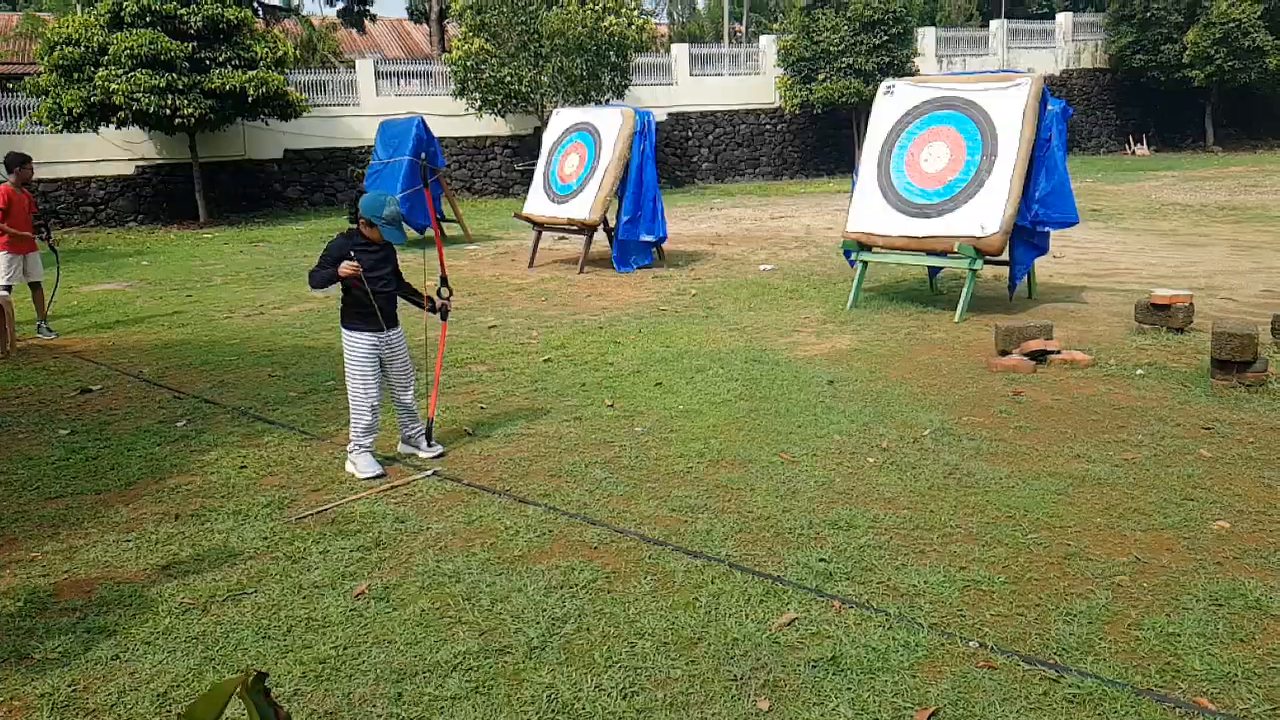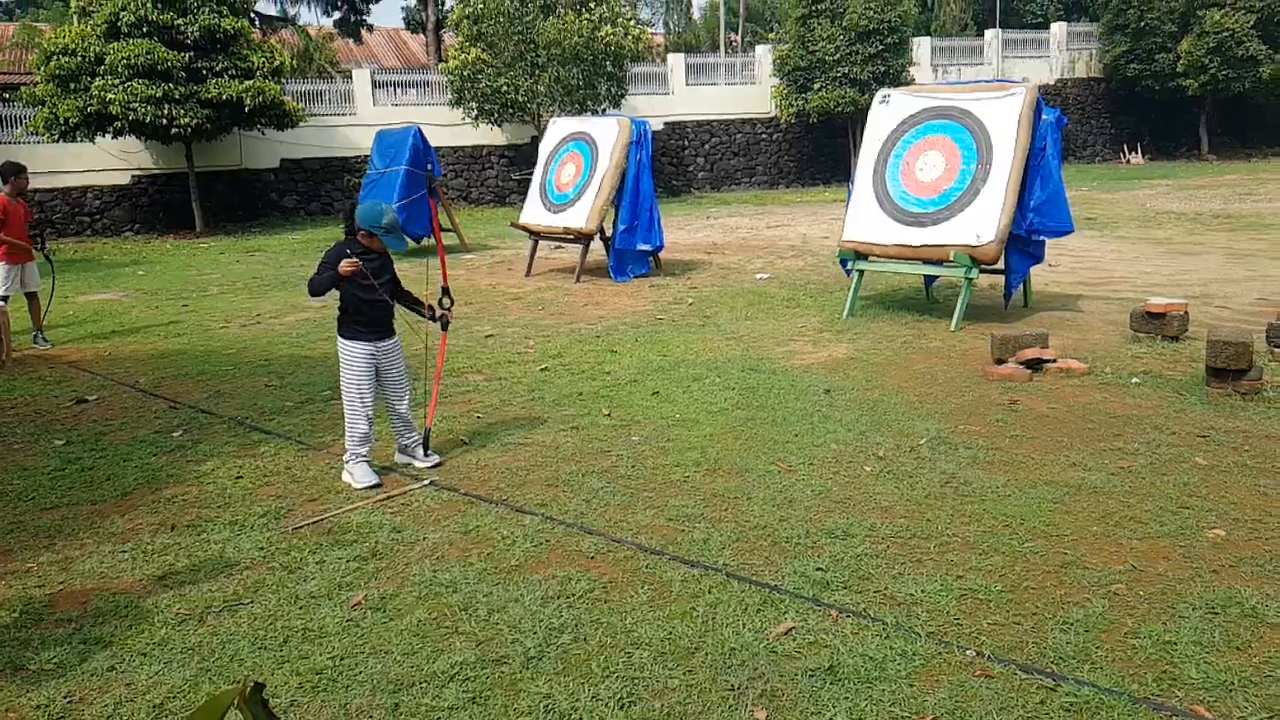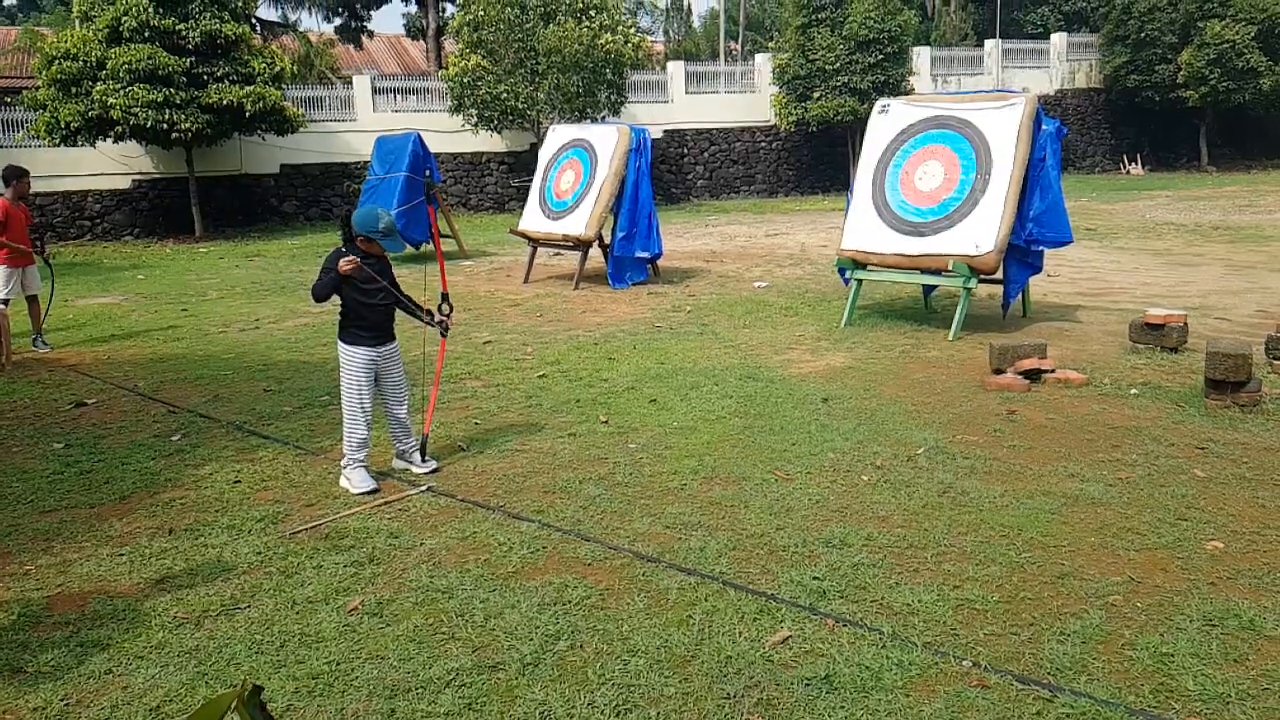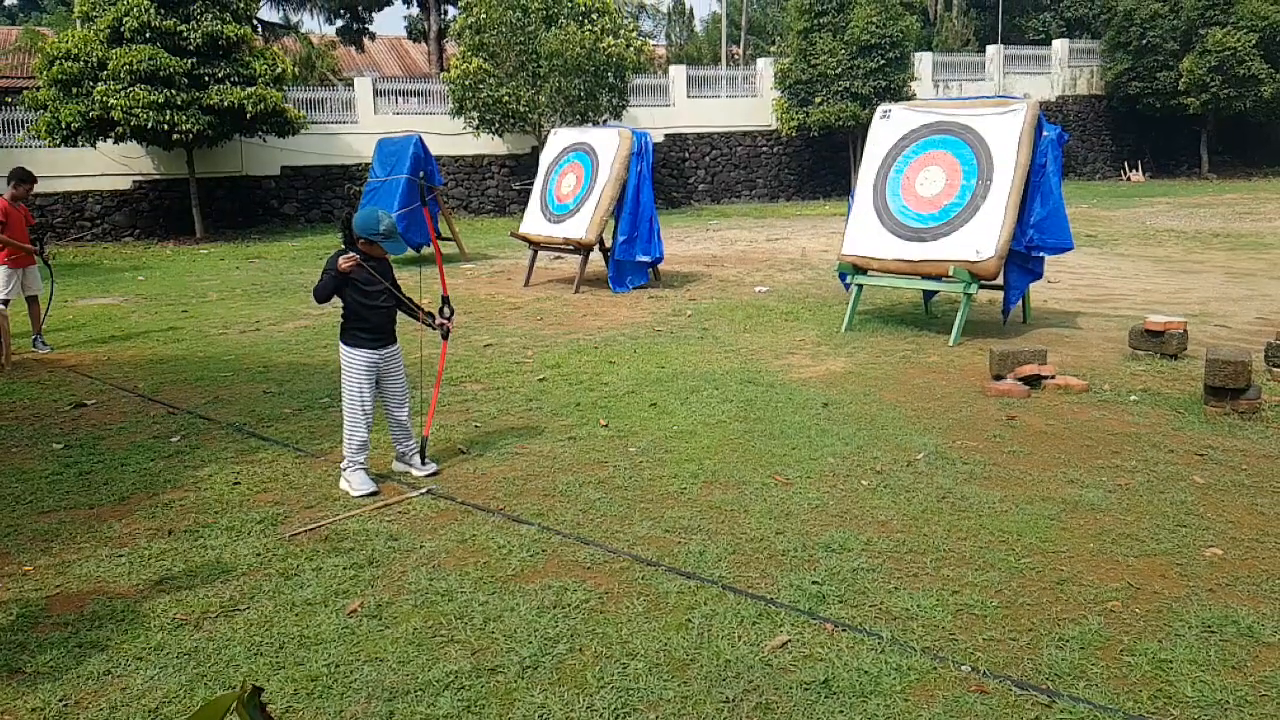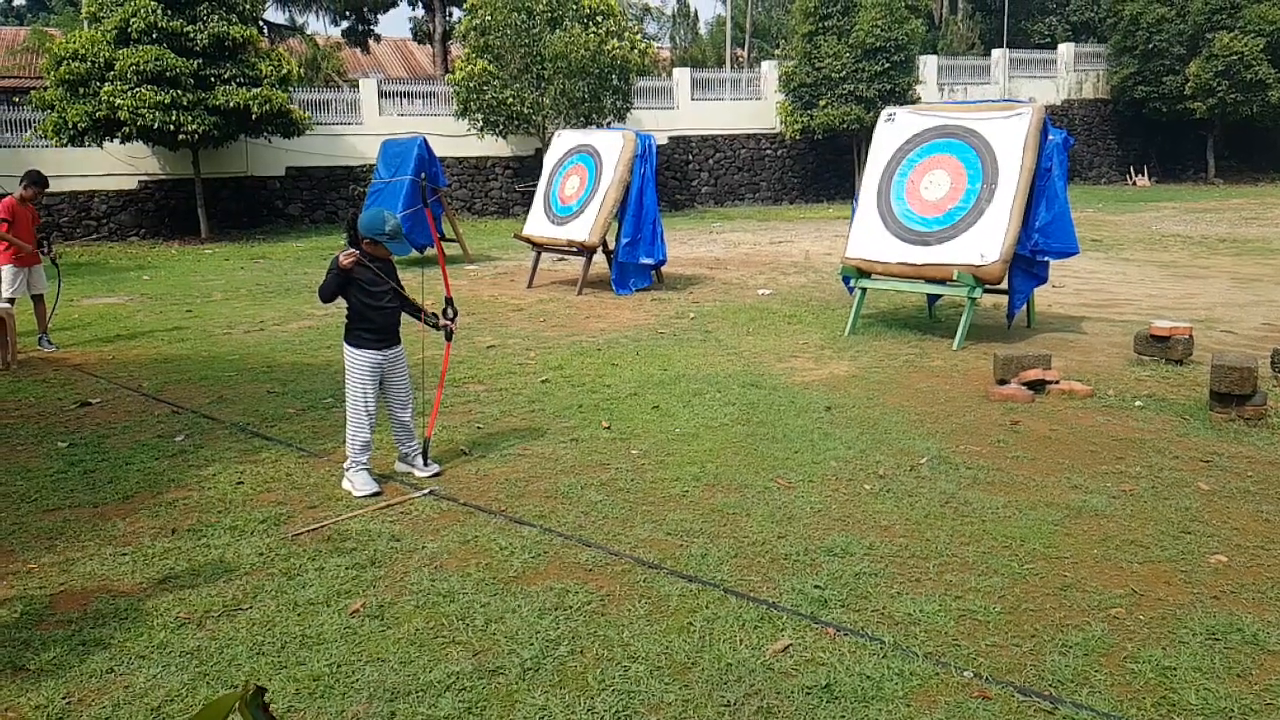
dt=0.2s
person 1, frame 1
left shoulder: (387, 247)
right shoulder: (342, 245)
right elbow: (315, 278)
left wrist: (428, 303)
right wrist: (337, 272)
left hip: (391, 330)
right hip: (359, 334)
left knee: (404, 387)
right knee: (365, 396)
left ankle: (412, 437)
right ankle: (359, 452)
person 1, frame 2
left shoulder: (383, 256)
right shoulder: (340, 253)
left elbow: (397, 292)
right elbow: (314, 287)
left wrist: (429, 312)
right wrist: (337, 273)
left hip: (387, 340)
right hip: (356, 343)
left knee: (399, 397)
right knee: (360, 404)
left ankle: (409, 446)
right ankle: (355, 461)
person 1, frame 3
left shoulder: (382, 261)
right shoulder: (340, 258)
left elbow: (397, 296)
right elbow: (318, 294)
left wrist: (428, 316)
right wrist: (338, 274)
left hip: (387, 345)
right hip: (356, 348)
left knee: (398, 402)
right knee: (359, 409)
left ankle: (407, 452)
right ankle: (353, 467)
person 1, frame 4
left shoulder: (382, 264)
right shoulder: (341, 260)
left elbow: (399, 298)
right elbow: (320, 296)
left wrist: (430, 319)
right wrist: (338, 272)
left hip: (389, 347)
right hip: (358, 350)
left knee: (399, 405)
right knee: (359, 411)
left ankle: (407, 454)
right ankle: (353, 469)
person 1, frame 5
left shoulder: (386, 265)
right shoulder: (348, 262)
left elbow: (403, 299)
right elbow: (326, 295)
left wrist: (433, 320)
right wrist: (341, 270)
left hip: (393, 347)
right hip: (362, 351)
left knee: (402, 406)
right knee: (362, 411)
left ankle: (410, 455)
right ankle: (356, 470)
